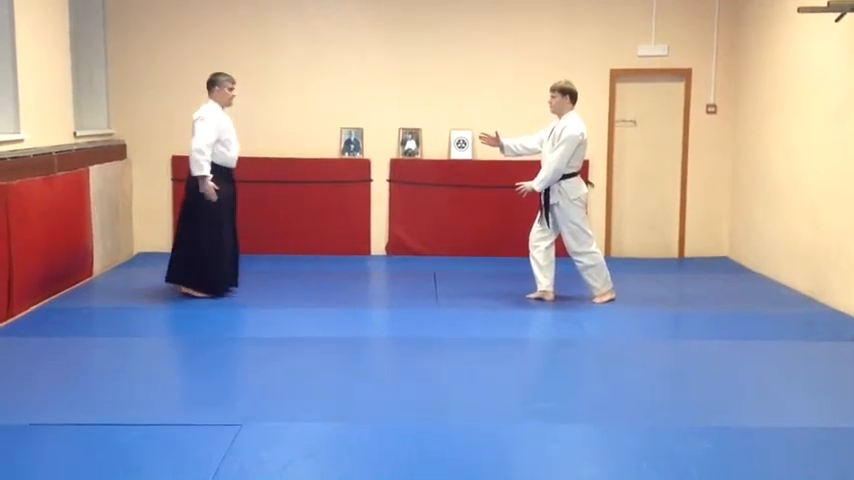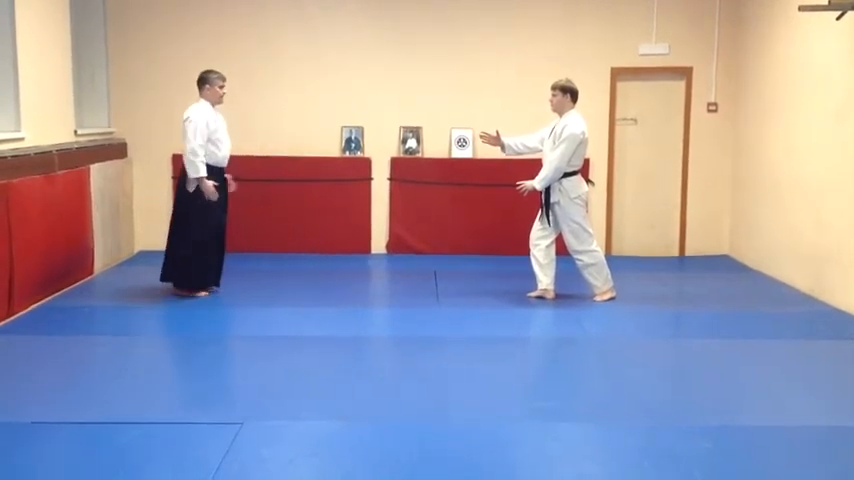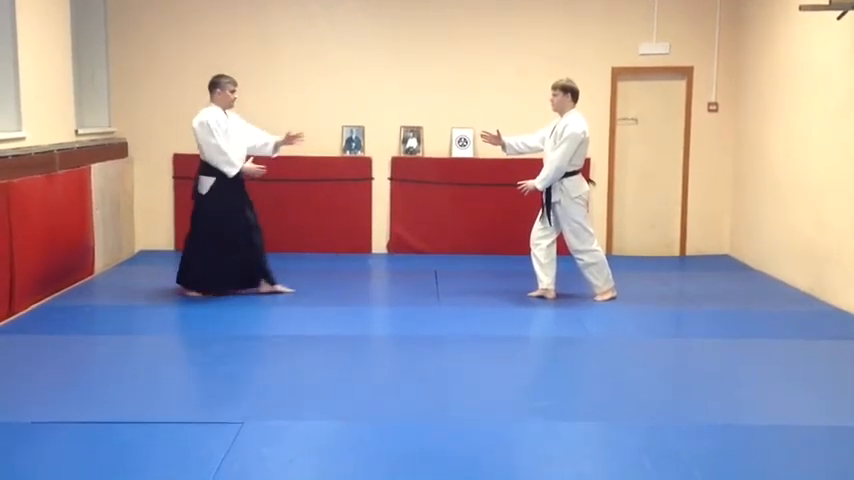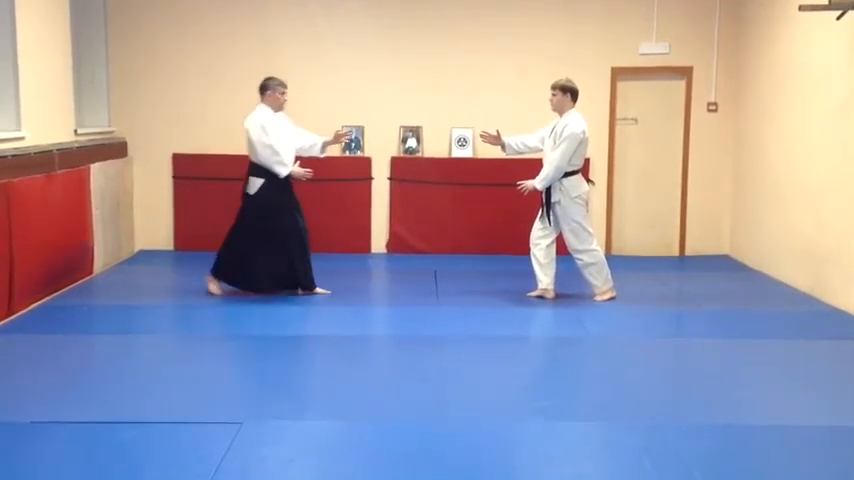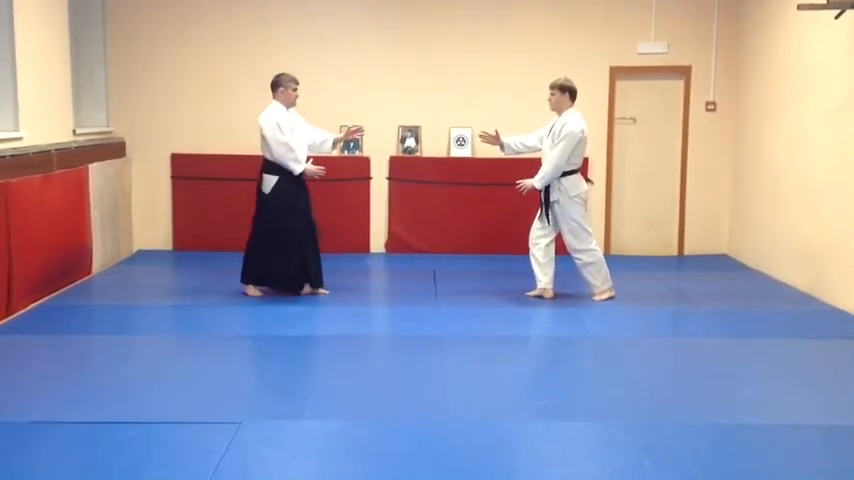
dt=0.4s
person 1, frame 1
left shoulder: (573, 128)
right shoulder: (558, 126)
left elbow: (557, 164)
right elbow: (533, 143)
left wrist: (535, 185)
right wrist: (502, 144)
left hip: (567, 193)
right hip: (555, 193)
left knee: (581, 244)
right knee: (540, 239)
left ankle: (604, 290)
right ankle: (545, 289)
person 1, frame 2
left shoulder: (573, 127)
right shoulder: (559, 124)
left elbow: (558, 162)
right elbow: (534, 141)
left wrist: (536, 183)
right wrist: (503, 143)
left hip: (568, 192)
right hip: (555, 191)
left knee: (582, 243)
right knee: (540, 238)
left ankle: (605, 288)
right ankle: (546, 287)
person 1, frame 3
left shoulder: (574, 126)
right shoulder: (560, 124)
left elbow: (559, 162)
right elbow: (535, 141)
left wrist: (538, 183)
right wrist: (504, 143)
left hip: (569, 191)
right hip: (556, 191)
left knee: (582, 242)
right knee: (541, 237)
left ankle: (606, 288)
right ankle: (547, 287)
person 1, frame 4
left shoulder: (574, 126)
right shoulder: (559, 123)
left elbow: (559, 162)
right elbow: (534, 141)
left wrist: (537, 183)
right wrist: (504, 143)
left hip: (569, 191)
right hip: (556, 191)
left knee: (582, 242)
right knee: (541, 237)
left ankle: (605, 288)
right ankle: (546, 287)
person 1, frame 5
left shoulder: (572, 125)
right shoulder: (558, 123)
left elbow: (557, 161)
right elbow: (533, 141)
left wrist: (536, 182)
right wrist: (503, 143)
left hip: (567, 190)
right hip: (555, 190)
left knee: (580, 241)
right knee: (540, 236)
left ankle: (604, 287)
right ankle: (545, 287)
person 2, frame 1
left shoulder: (219, 114)
right shoulder: (209, 115)
right elbow: (200, 148)
right wrist: (203, 180)
left hip: (220, 179)
right hip: (211, 181)
left knee: (220, 233)
right knee: (209, 233)
left ankle: (196, 282)
right ankle: (196, 284)
person 2, frame 2
left shoulder: (214, 114)
right shoulder: (198, 114)
right elbow: (193, 150)
left wrist: (223, 175)
right wrist: (203, 181)
left hip: (212, 179)
right hip: (199, 181)
left knee: (212, 233)
right knee: (194, 233)
left ankle: (202, 281)
right ankle: (186, 284)
person 2, frame 3
left shoulder: (232, 118)
right shoulder: (205, 119)
left elbow: (252, 138)
right elbow: (216, 152)
left wrist: (279, 142)
right wrist: (242, 168)
left hip: (231, 183)
right hip: (213, 184)
left knee: (248, 230)
right knee: (206, 234)
left ankle: (263, 281)
right ankle: (190, 284)
person 2, frame 4
left shoulder: (281, 119)
right shoulder: (257, 120)
left elbow: (299, 139)
right elbow: (267, 152)
left wrist: (328, 141)
right wrist: (290, 171)
left hip: (280, 183)
right hip: (262, 184)
left knee: (295, 232)
right knee: (248, 233)
left ankle: (304, 284)
right ankle: (217, 276)
person 2, frame 5
left shoulder: (292, 116)
right shoulder: (271, 117)
left elbow: (310, 136)
right elbow: (281, 149)
left wrist: (340, 138)
right wrist: (303, 168)
left hip: (292, 180)
right hip: (276, 181)
left knee: (302, 230)
right knee: (267, 232)
left ankle: (305, 282)
right ankle: (252, 281)
